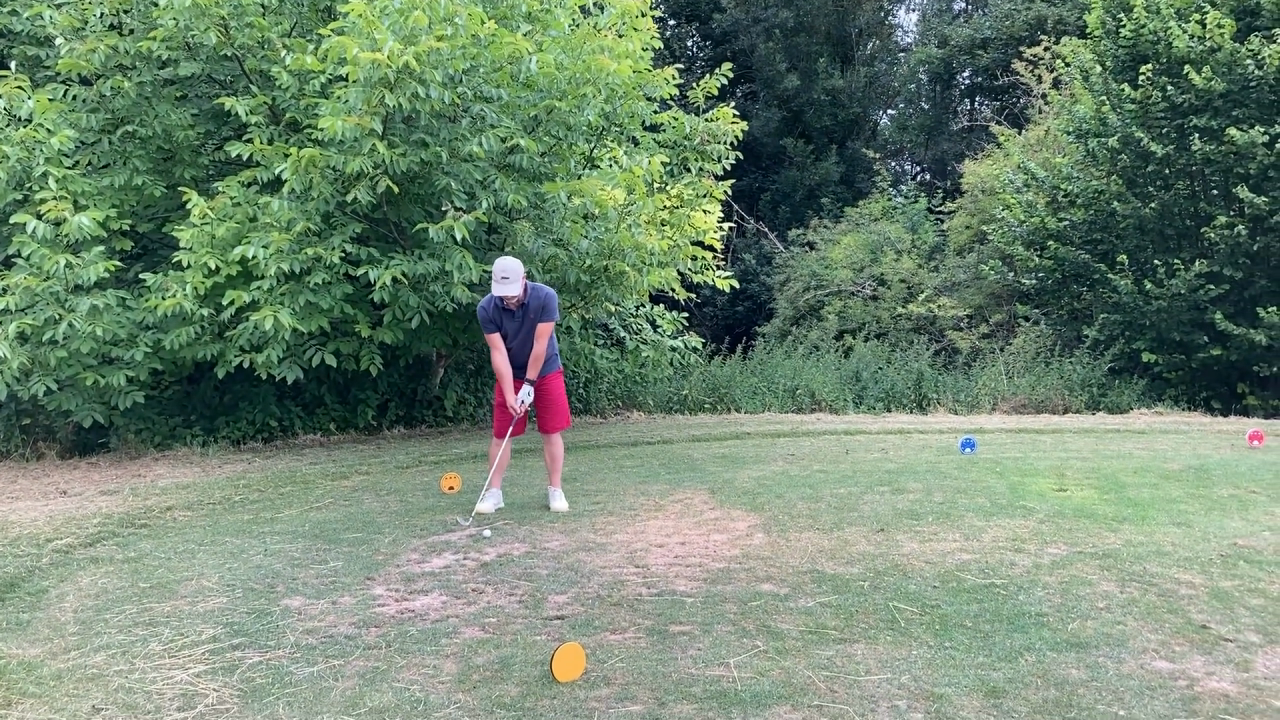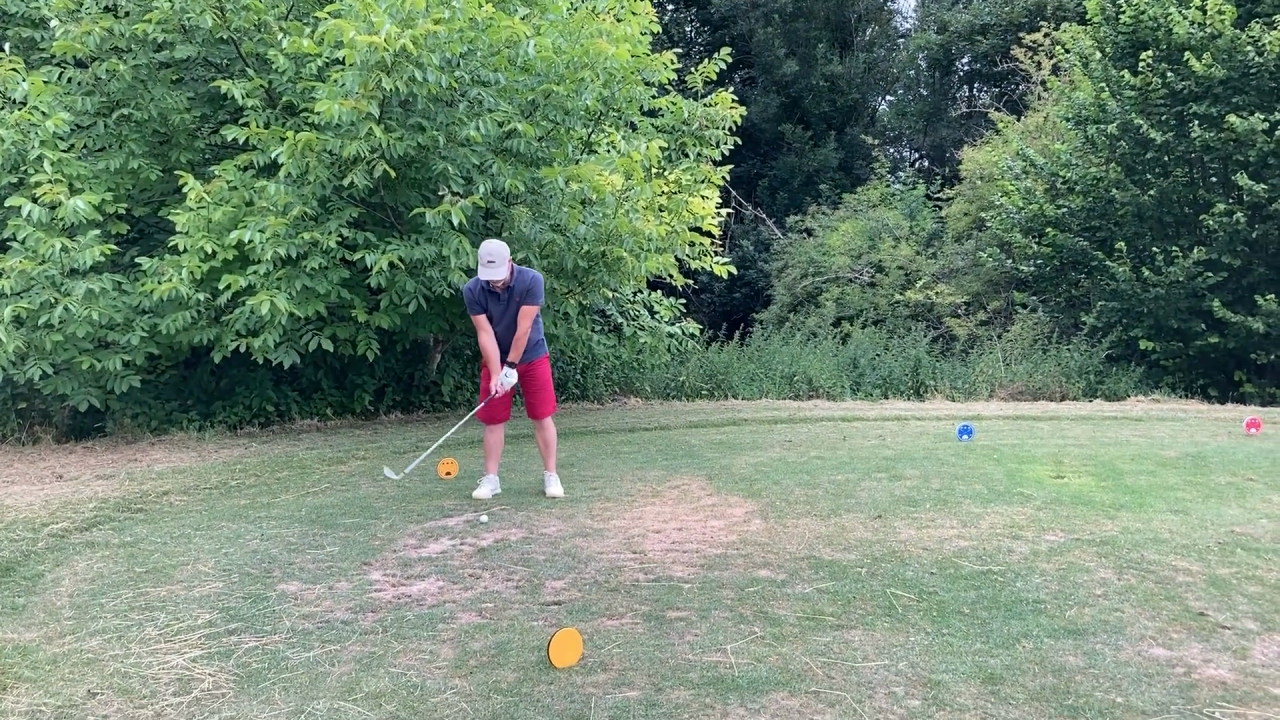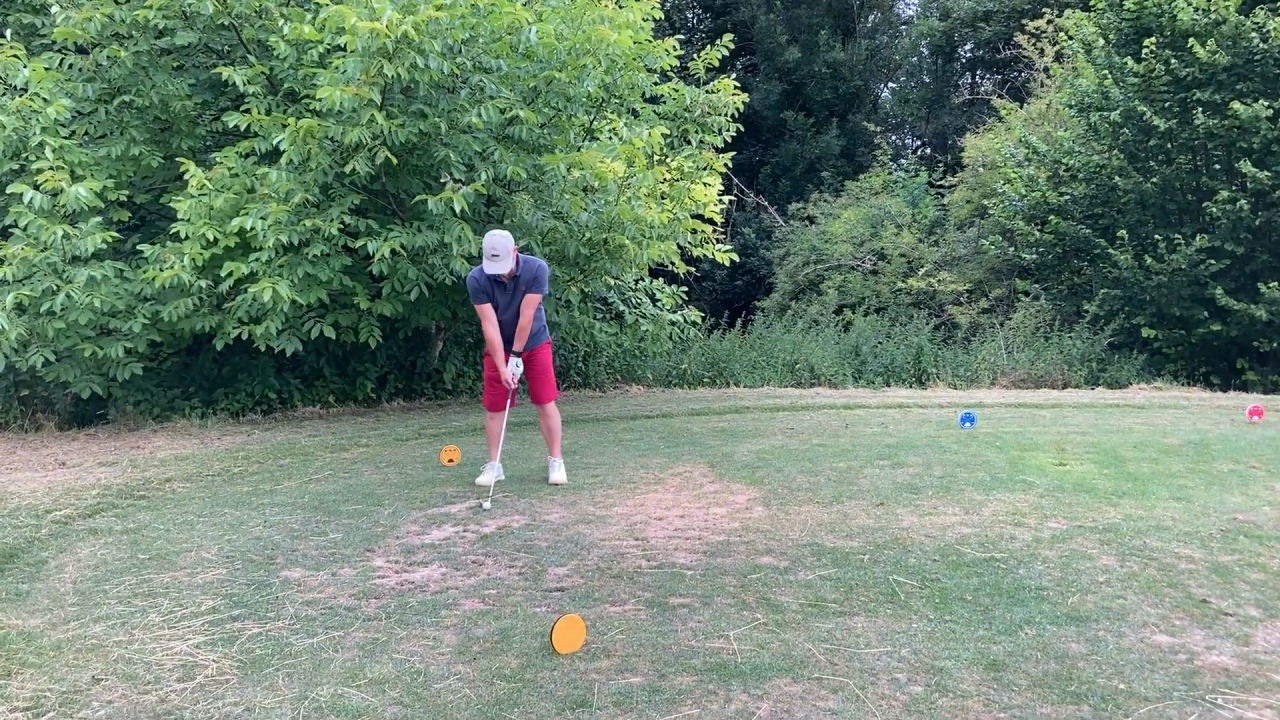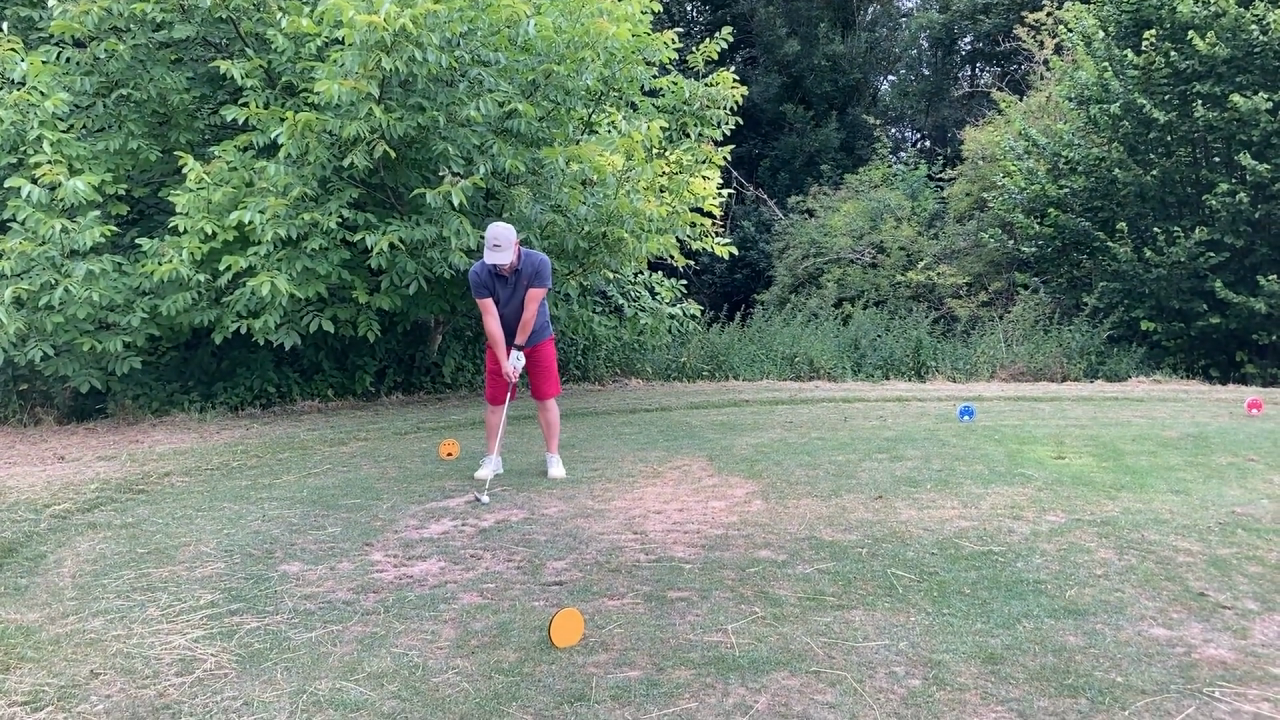
dt=0.7s
person 1, frame 1
left shoulder: (546, 297)
right shoulder: (486, 308)
left elbow: (540, 345)
right elbow: (498, 353)
left wrist: (529, 383)
right wrist: (509, 394)
left hip: (546, 373)
right hip: (509, 375)
left knee: (551, 432)
right knee: (501, 434)
left ankle: (555, 490)
right ankle: (494, 492)
person 1, frame 2
left shoulder: (532, 280)
right shoulder: (472, 290)
left elbow: (524, 328)
right elbow: (485, 334)
left wrist: (511, 367)
right wrist: (496, 374)
left hip: (533, 357)
right hip: (495, 360)
left knee: (542, 417)
right knee: (493, 420)
left ankle: (551, 475)
right ankle: (491, 478)
person 1, frame 3
left shoulder: (537, 269)
right shoulder: (476, 278)
left elbow: (527, 317)
right elbow: (489, 324)
left wrist: (516, 356)
right wrist: (502, 366)
left hip: (535, 344)
right hip: (499, 348)
left knee: (546, 403)
right knee: (494, 407)
left ankle: (556, 462)
right ankle: (493, 465)
person 1, frame 4
left shoulder: (539, 263)
right shoulder: (478, 273)
left elbow: (530, 311)
right elbow: (491, 318)
left wrist: (518, 349)
right wrist: (504, 360)
left hip: (538, 339)
right hip: (499, 343)
left knee: (546, 398)
right knee: (495, 401)
left ankle: (553, 457)
right ankle: (492, 459)
